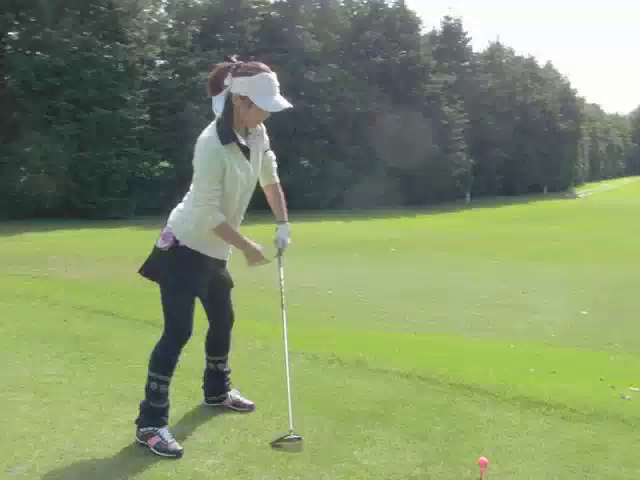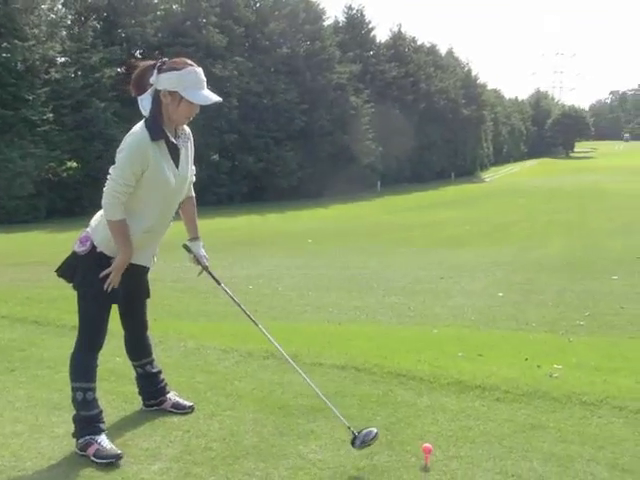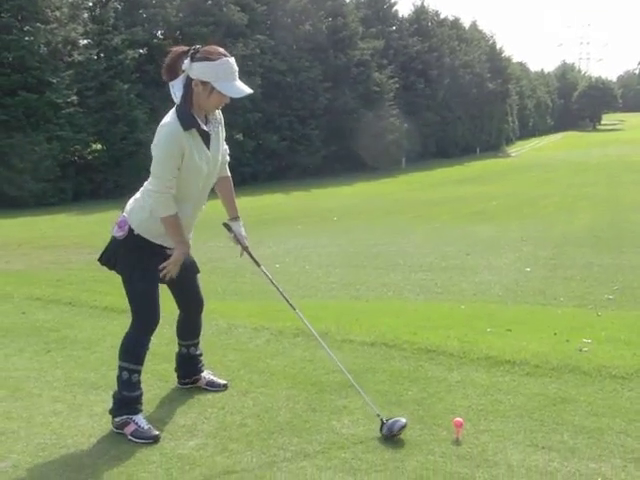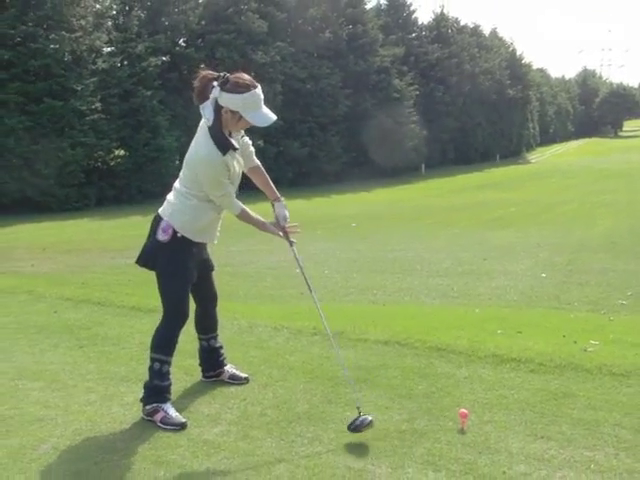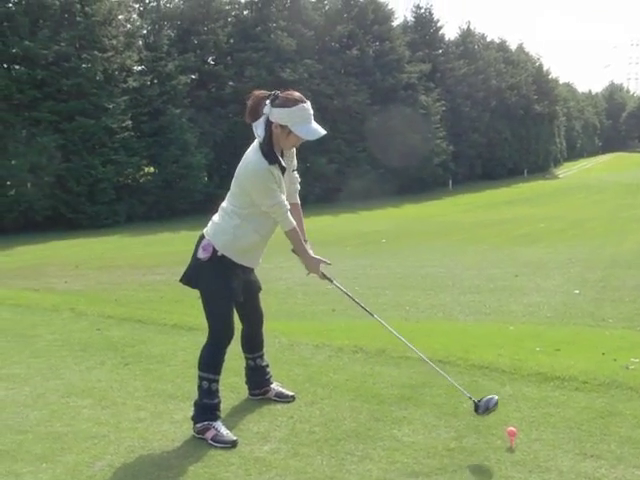
dt=0.7s
person 1, frame 1
left shoulder: (257, 135)
right shoulder: (213, 144)
left elbow: (269, 178)
right elbow: (208, 214)
left wrist: (282, 224)
right wrist: (247, 247)
left hip: (214, 249)
right hip: (185, 246)
left knee: (222, 320)
right knee: (178, 330)
left ankle: (217, 390)
right ankle: (151, 422)
person 1, frame 2
left shoulder: (185, 137)
right shoulder: (140, 142)
left elbow: (185, 193)
right elbow: (112, 202)
left wrist: (195, 241)
right wrist: (124, 255)
left hip: (139, 255)
right hip: (105, 253)
left knee: (137, 328)
right knee: (91, 338)
left ankle: (154, 394)
right ankle: (88, 431)
person 1, frame 3
left shoulder: (214, 120)
right shoulder: (172, 132)
left elbow: (221, 172)
right elbow: (164, 200)
left wrist: (235, 221)
right wrist: (178, 249)
left hip: (174, 238)
right hip: (142, 236)
left knee: (193, 305)
right knee: (146, 320)
left ankle: (190, 372)
right ankle: (125, 411)
person 1, frame 4
left shoulder: (228, 126)
right shoulder: (209, 156)
left elbow: (251, 163)
right elbow: (229, 204)
left wrist: (278, 203)
right wrist: (269, 228)
left hip: (193, 234)
right hip: (175, 235)
left knee: (207, 300)
right knee: (175, 313)
left ankle: (213, 366)
right ankle: (155, 399)
person 1, frame 5
left shoulder: (284, 151)
right shoulder: (257, 167)
left elbow: (292, 201)
right elbow: (282, 216)
left wrist: (305, 248)
right wrist: (306, 256)
left hip: (241, 256)
right hip: (219, 255)
left knee: (254, 320)
right knee: (222, 333)
left ankle: (259, 384)
right ankle: (205, 417)
